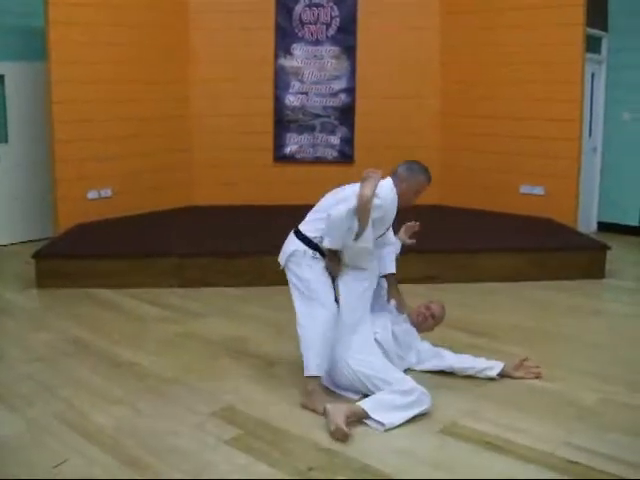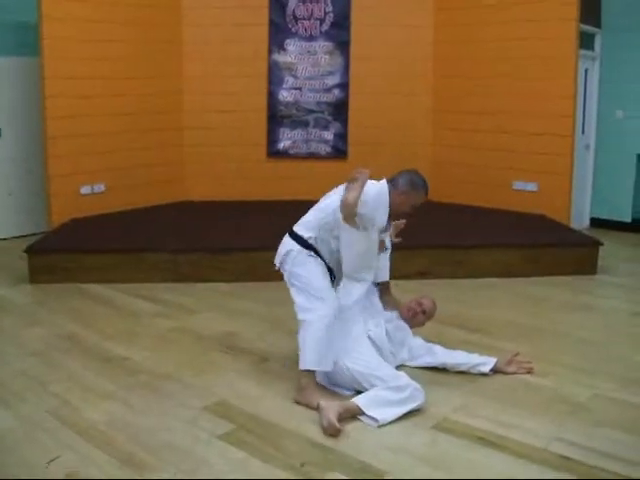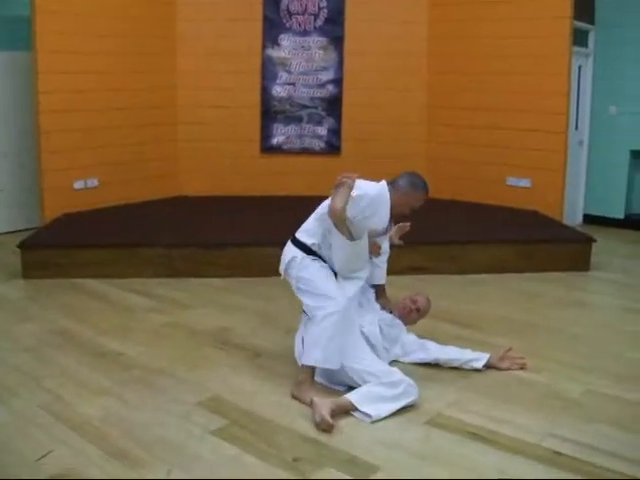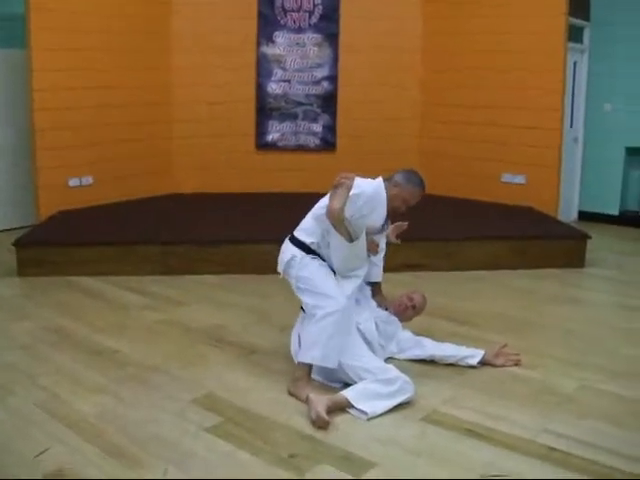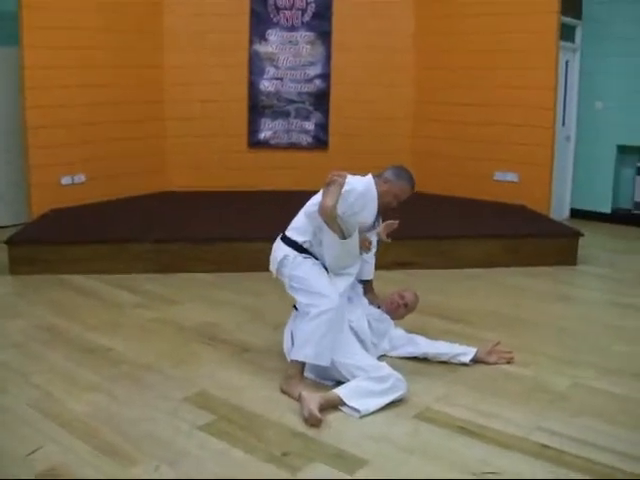
dt=0.3s
person 1, frame 1
left shoulder: (386, 198)
right shoulder: (383, 196)
right elbow: (339, 219)
right wrist: (334, 259)
left hip: (322, 253)
right hip: (307, 252)
right knee: (321, 311)
right ankle: (312, 389)
person 1, frame 2
left shoulder: (383, 207)
right shoulder: (370, 195)
right elbow: (326, 223)
left wrist: (385, 292)
left hip: (325, 256)
right hip: (302, 252)
right knee: (322, 308)
right ankle: (306, 386)
person 1, frame 3
left shoulder: (384, 212)
right shoulder: (369, 195)
right elbow: (328, 216)
right wrist: (359, 240)
left hip: (327, 260)
right hip: (305, 258)
right knee: (334, 306)
right ankle: (303, 383)
person 1, frame 4
left shoulder: (380, 209)
right shoulder: (366, 191)
left elbow: (374, 252)
right elbow: (326, 215)
left wrist: (377, 293)
right wrist: (357, 238)
left hip: (325, 258)
right hip: (303, 255)
right knee: (333, 305)
right ankle: (300, 379)
person 1, frame 5
left shoulder: (372, 209)
right shoulder: (357, 188)
right elbow: (318, 212)
left wrist: (369, 291)
right wrist: (351, 235)
left hip: (317, 257)
right hip: (295, 254)
right knee: (327, 303)
right ankle: (293, 377)
person 2, frame 1
left shoulder: (416, 348)
right shoulder: (384, 306)
left elbow: (452, 360)
left wrist: (502, 369)
right wrist: (398, 240)
right hip: (348, 350)
left knee: (419, 398)
left ankle: (346, 412)
person 2, frame 2
left shoulder: (407, 342)
right shoulder: (372, 301)
left elbow: (442, 355)
right elbow: (361, 264)
left wrist: (495, 364)
left knee: (413, 394)
left ankle: (340, 409)
person 2, frame 3
left shoulder: (400, 338)
right shoulder: (367, 298)
left elbow: (435, 351)
left wrist: (488, 360)
left knee: (406, 390)
left ankle: (332, 405)
person 2, frame 4
left shoulder: (396, 334)
right shoulder: (364, 296)
left elbow: (432, 348)
left wrist: (483, 356)
left knee: (402, 386)
left ankle: (328, 401)
person 2, frame 5
left shoulder: (389, 332)
right shoulder: (355, 293)
left elbow: (424, 345)
left wrist: (476, 354)
left knee: (395, 384)
left ankle: (321, 399)
